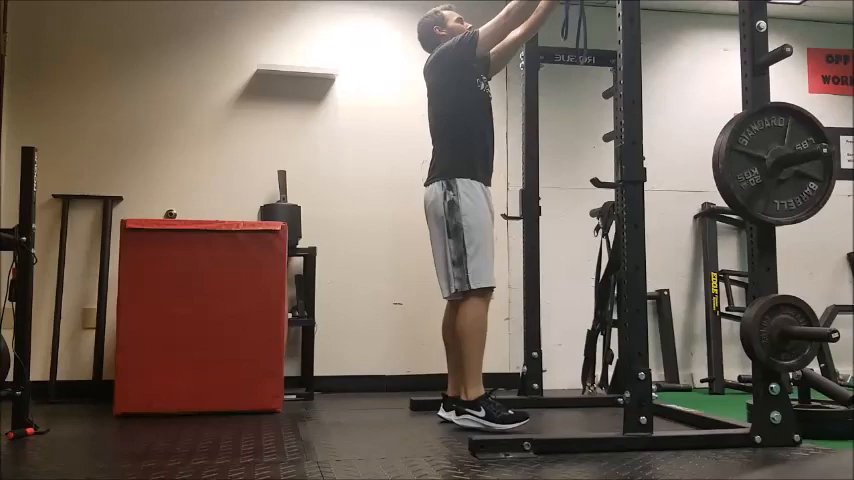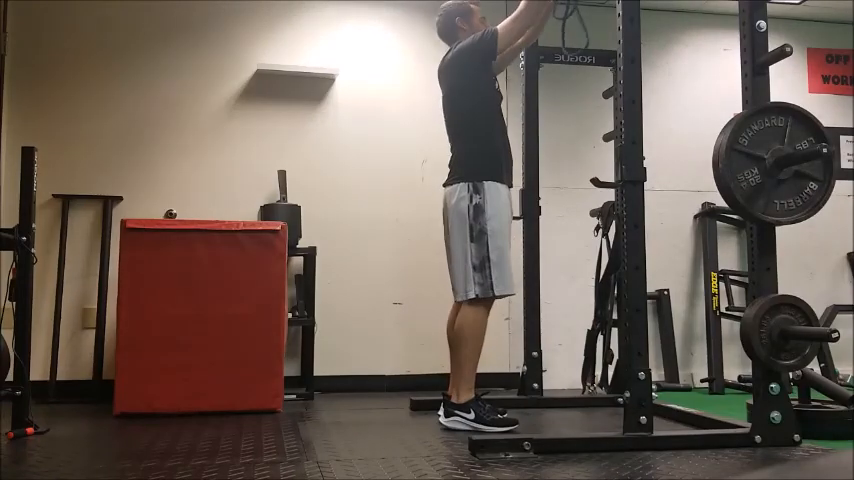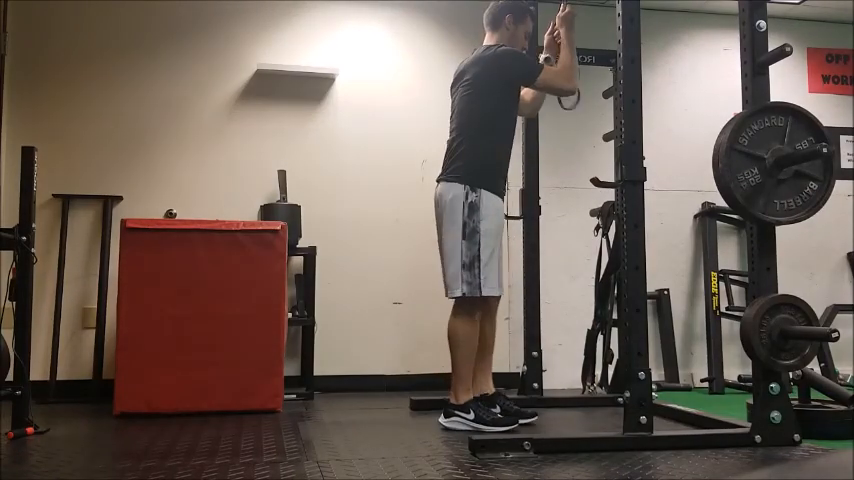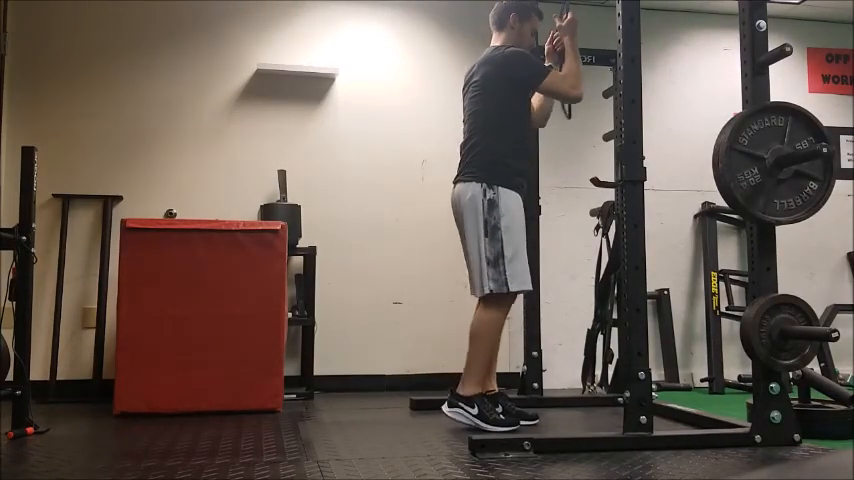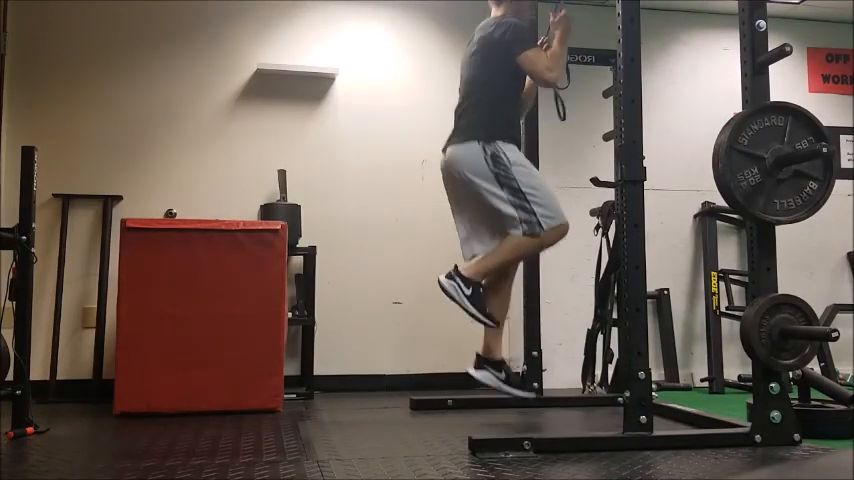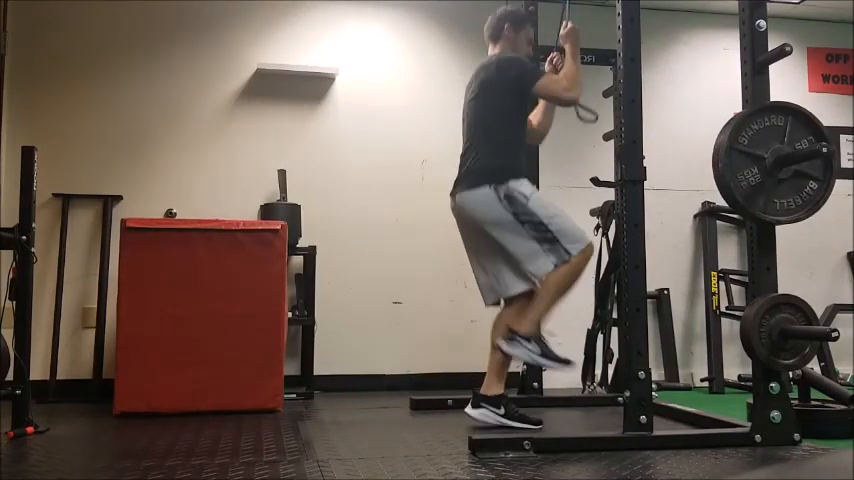
dt=0.5s
person 1, frame 1
left shoulder: (469, 69)
right shoulder: (445, 60)
left elbow: (517, 34)
left hip: (465, 186)
right hip: (456, 185)
left knee: (463, 293)
right knee: (475, 290)
left ankle: (457, 396)
right ankle: (473, 398)
person 1, frame 2
left shoulder: (473, 64)
right shoulder: (463, 57)
left elbow: (523, 37)
left hip: (473, 187)
right hip: (479, 187)
left knee: (471, 296)
right knee: (479, 296)
left ankle: (457, 396)
right ankle: (462, 403)
person 1, frame 3
left shoulder: (478, 66)
right shoulder: (502, 58)
left elbow: (528, 105)
right elbow: (568, 84)
left wrist: (548, 56)
left hip: (470, 189)
right hip: (471, 191)
left knee: (485, 296)
right knee: (473, 297)
left ankle: (484, 393)
right ankle: (460, 404)
person 1, frame 4
left shoulder: (488, 67)
right shoulder: (511, 60)
left elbow: (536, 116)
right elbow: (573, 91)
left wrist: (549, 63)
right wrist: (570, 42)
left hip: (484, 189)
right hip: (490, 189)
left knee: (497, 295)
right knee: (499, 294)
left ankle: (486, 393)
right ankle: (466, 395)
person 1, frame 5
left shoulder: (487, 38)
left elbow: (517, 104)
right elbow: (550, 74)
left wrist: (537, 58)
right wrist: (560, 34)
left hip: (463, 151)
right hip: (484, 147)
left knee: (511, 249)
right knee: (551, 225)
left ankle: (491, 359)
right ankle: (466, 276)
person 1, frame 6
left shoulder: (486, 78)
right shoulder: (510, 65)
left elbow: (533, 133)
right elbow: (569, 94)
left wrist: (546, 87)
right wrist: (571, 49)
left hip: (471, 194)
right hip: (495, 189)
left knee: (519, 295)
right knee: (577, 249)
left ankle: (490, 397)
right ankle: (525, 334)
